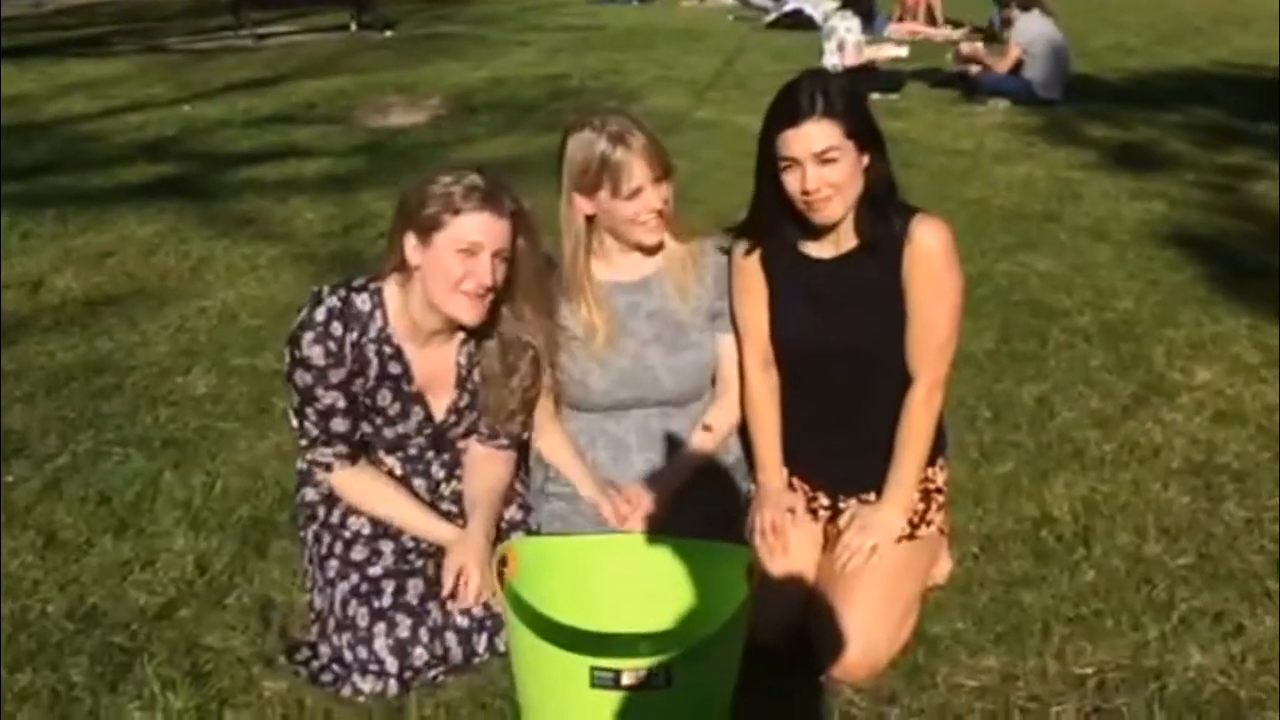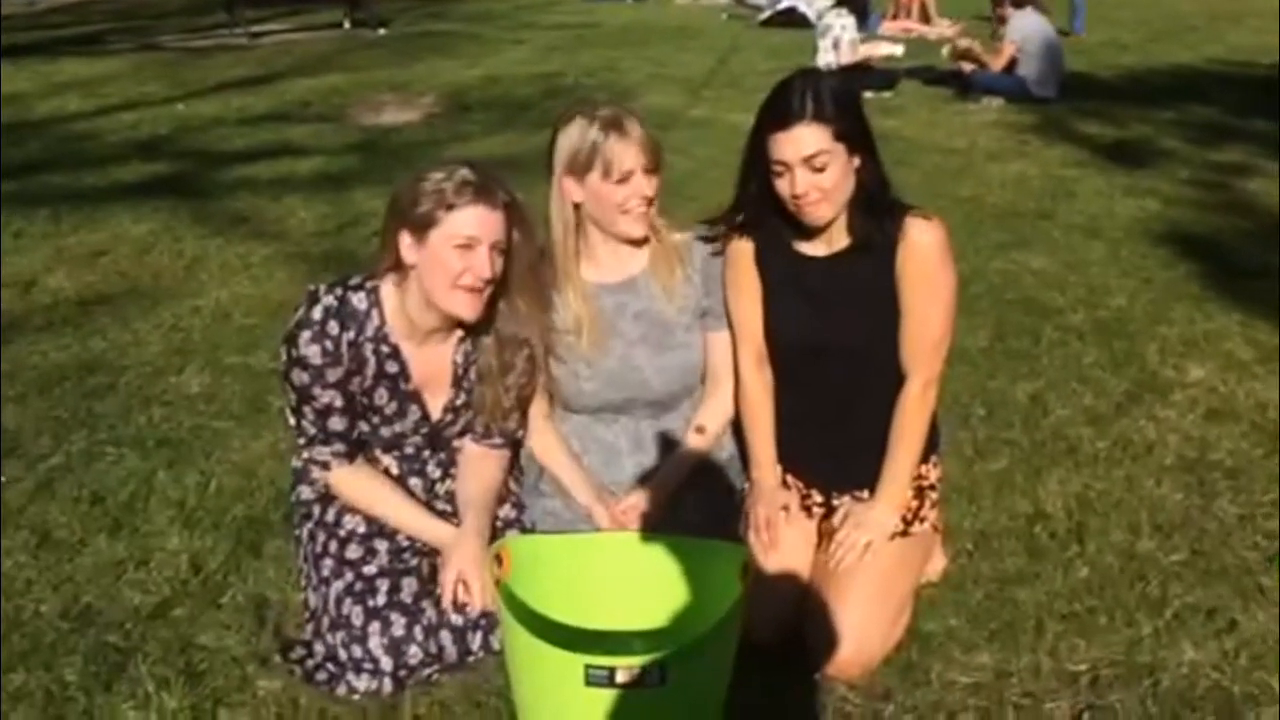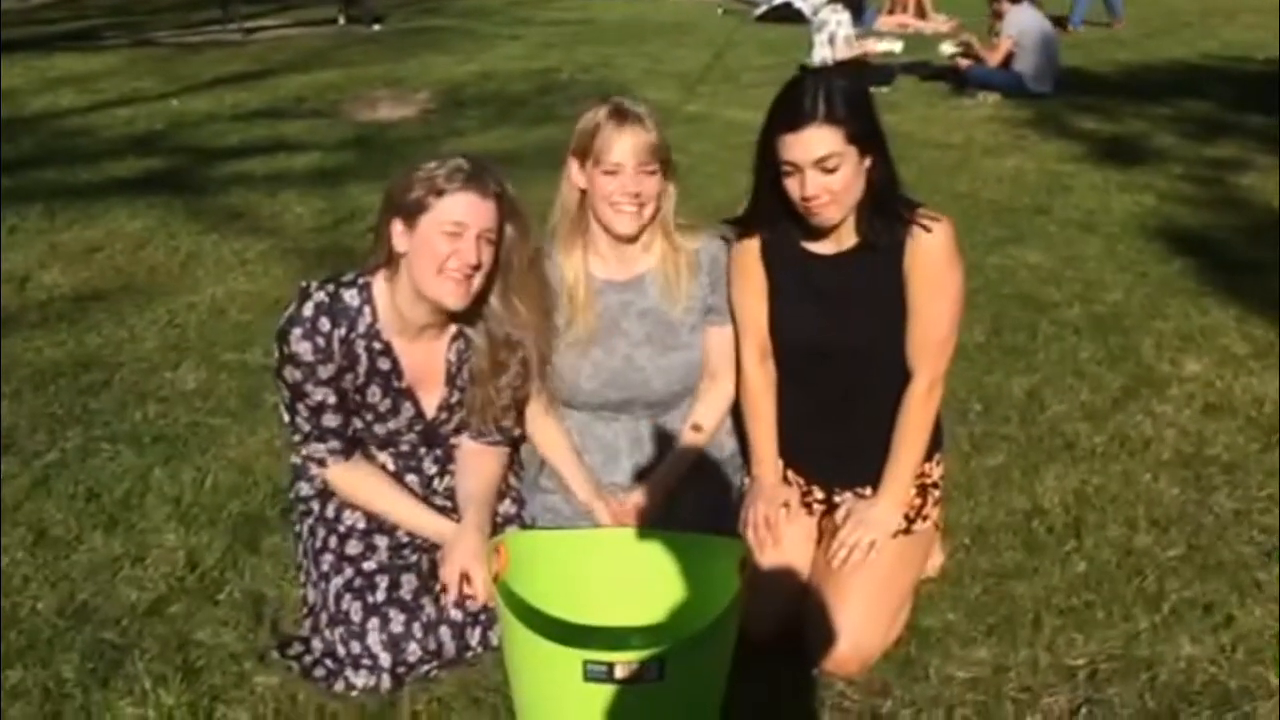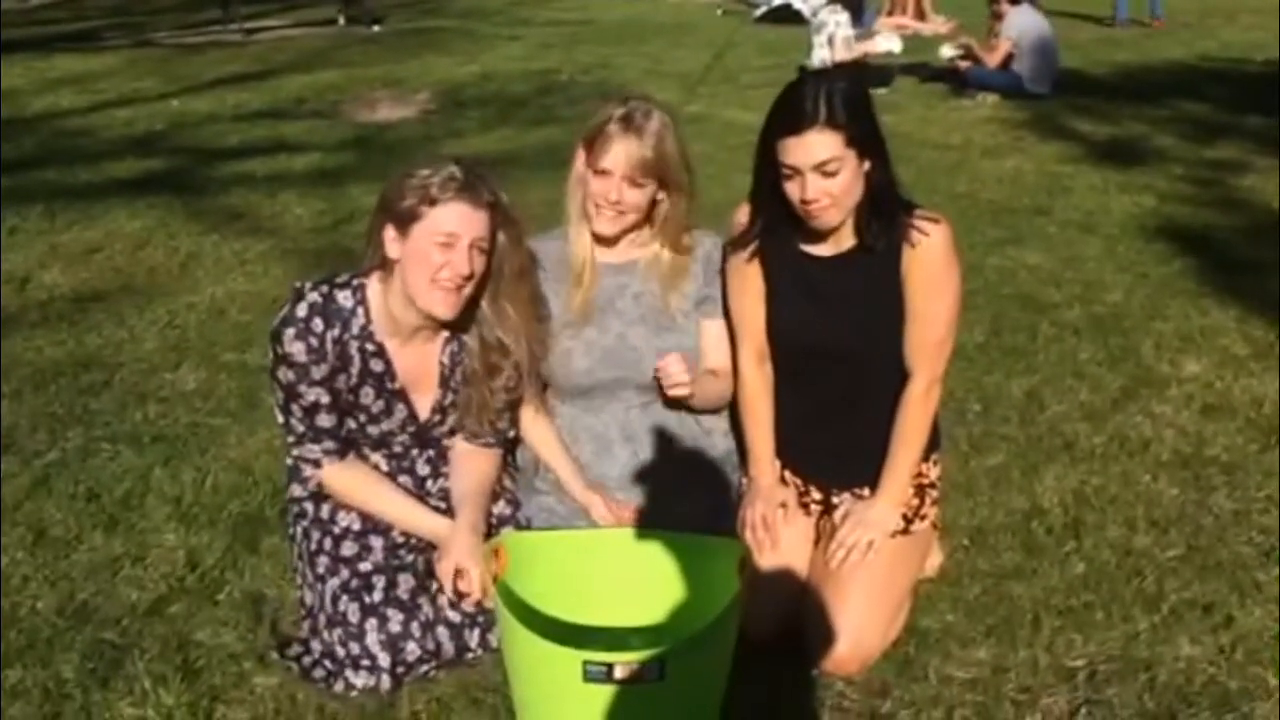
dt=0.4s
person 1, frame 1
left shoulder: (920, 241)
right shoulder: (759, 241)
left elbow: (926, 383)
right elbow: (759, 366)
left wrist: (891, 510)
right wrist: (770, 483)
left hip: (896, 473)
right hip: (798, 472)
left knee: (848, 658)
right knee: (763, 629)
left ankle: (916, 551)
right ankle: (839, 553)
person 1, frame 2
left shoulder: (914, 239)
right shoulder: (749, 236)
left elbow: (920, 380)
right elbow: (754, 364)
left wrist: (884, 506)
right wrist: (764, 481)
left hip: (886, 470)
right hip: (792, 467)
left knee: (843, 654)
right knee: (758, 626)
left ankle: (911, 547)
right ankle: (832, 552)
person 1, frame 3
left shoulder: (923, 239)
right shoulder: (759, 231)
left elbow: (926, 380)
right elbow: (756, 358)
left wrist: (887, 504)
right wrist: (765, 477)
left hip: (891, 467)
right hip: (793, 464)
left knee: (842, 652)
right knee: (755, 623)
left ankle: (910, 544)
right ankle: (826, 540)
person 1, frame 4
left shoulder: (920, 241)
right shoulder: (755, 229)
left elbow: (923, 380)
right elbow: (753, 359)
left wrist: (885, 504)
right wrist: (762, 478)
left hip: (886, 467)
right hip: (790, 463)
left knee: (840, 651)
right knee: (753, 622)
left ankle: (906, 545)
right ankle: (832, 546)
person 2, frame 1
left shoulder: (508, 328)
right shoulder: (332, 326)
left elbow: (493, 444)
right elbow: (340, 467)
left wrist: (478, 534)
right wrist: (451, 538)
left hip: (468, 496)
right hip: (361, 503)
right knee: (390, 650)
person 2, frame 2
left shoulder: (504, 324)
right shoulder: (329, 325)
left elbow: (487, 443)
right elbow: (337, 465)
left wrist: (473, 535)
right wrist: (447, 539)
left hip: (464, 499)
right hip: (357, 503)
right knee: (384, 651)
person 2, frame 3
left shoulder: (500, 321)
right shoulder: (321, 321)
left elbow: (485, 439)
right elbow: (333, 462)
left wrist: (472, 530)
right wrist: (445, 534)
left hip: (462, 495)
right hip: (353, 502)
right knee: (382, 646)
person 2, frame 4
left shoulder: (491, 324)
right shoulder: (314, 323)
left elbow: (478, 440)
right elbow: (328, 463)
left wrist: (468, 528)
right wrist: (441, 532)
left hip: (456, 498)
right hip: (350, 501)
right knee: (380, 650)
person 3, frame 1
left shoulder: (710, 267)
right shoulder: (552, 286)
left elbow: (733, 393)
right elbow: (540, 414)
left wrist: (666, 485)
right wrist: (595, 493)
left hip: (697, 502)
right hip: (584, 511)
person 3, frame 2
left shoulder: (698, 262)
left elbow: (723, 388)
right elbow: (534, 416)
left wrist: (662, 486)
right wrist: (592, 502)
left hip: (691, 493)
right hip: (574, 504)
person 3, frame 3
left shoulder: (705, 260)
right shoulder: (543, 275)
left elbow: (720, 382)
right elbow: (536, 408)
left wrist: (663, 481)
right wrist: (591, 498)
left hip: (691, 487)
right hip: (573, 494)
person 3, frame 4
left shoulder: (701, 257)
right shoulder: (538, 265)
left elbow: (722, 388)
right elbow: (524, 402)
left wrist: (691, 384)
right wrist: (581, 492)
left hip: (689, 486)
right hip: (569, 495)
